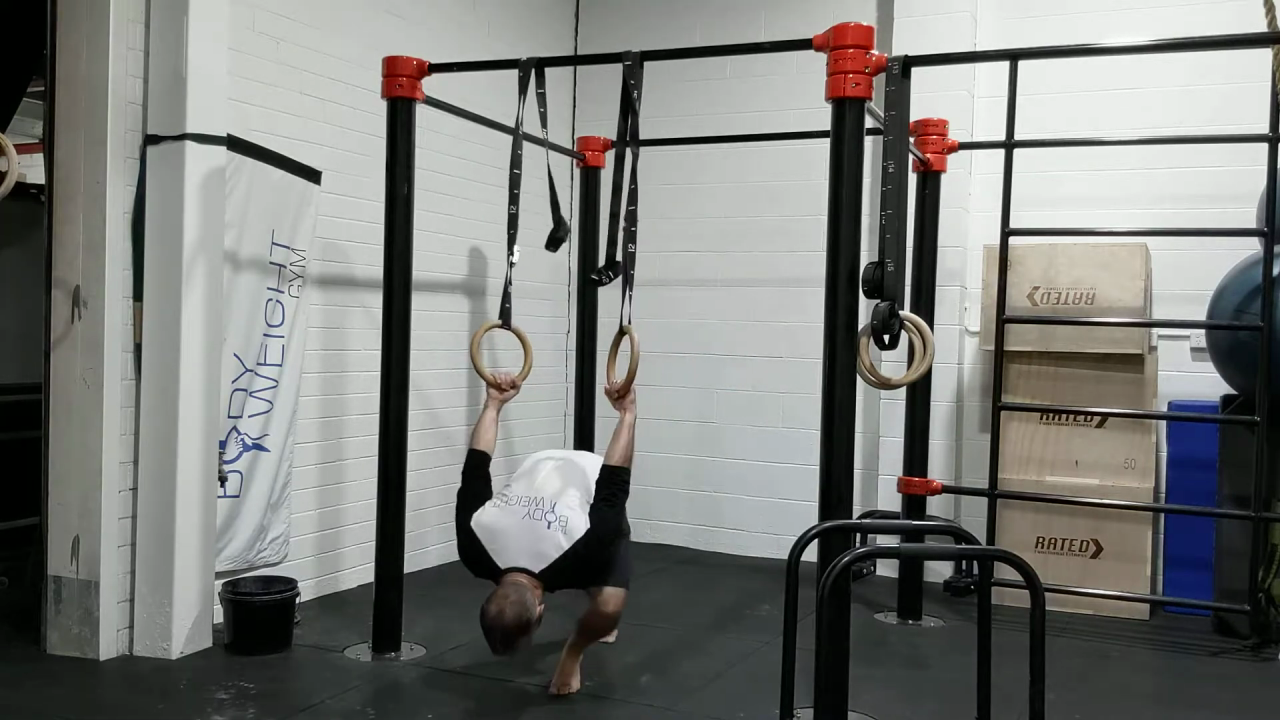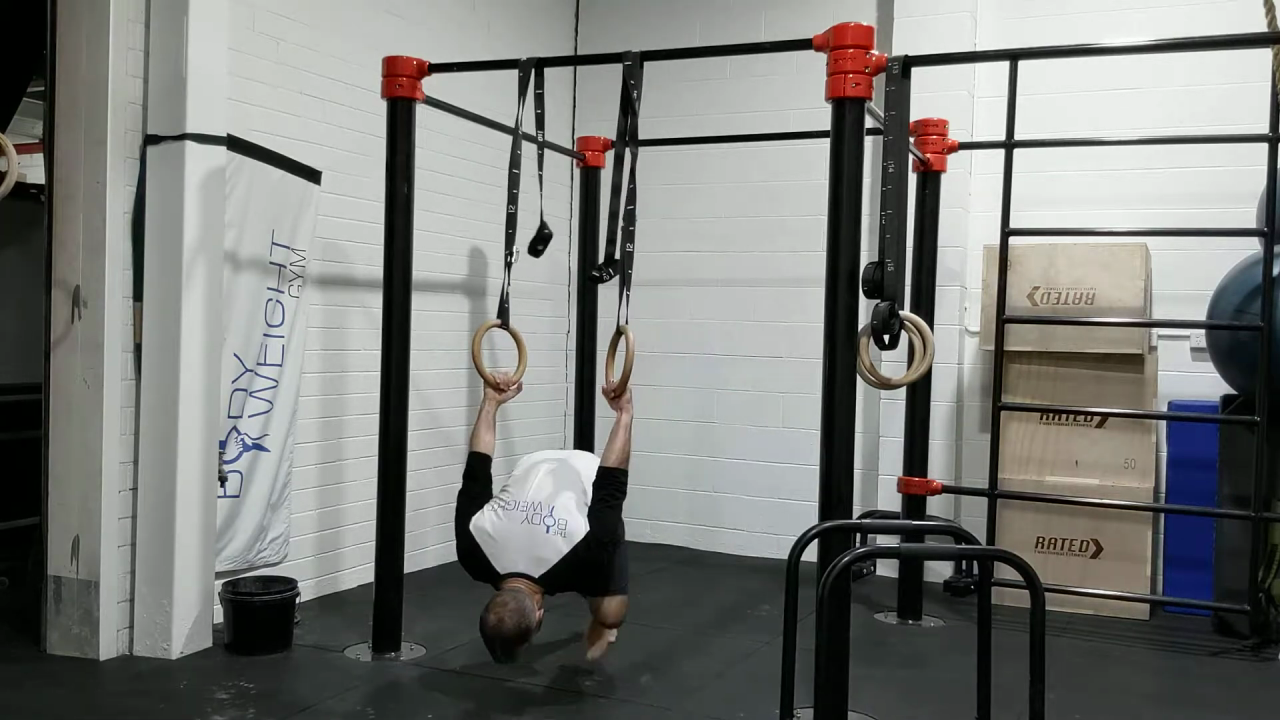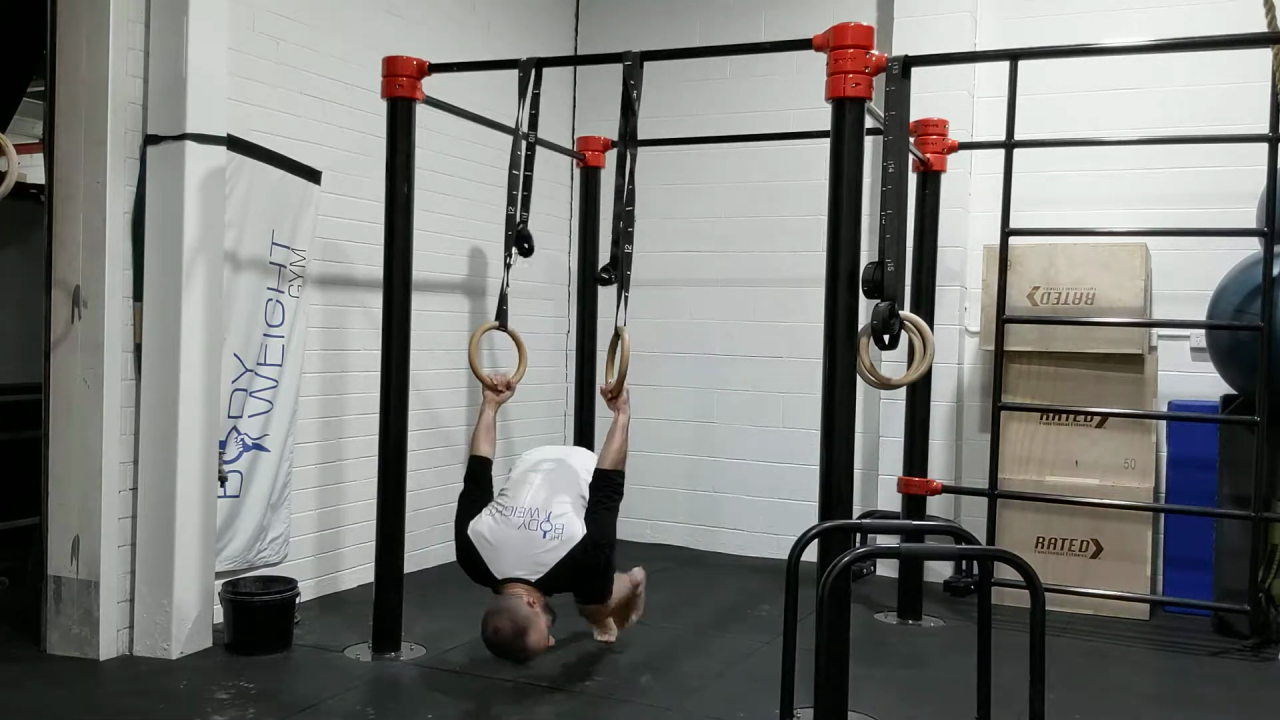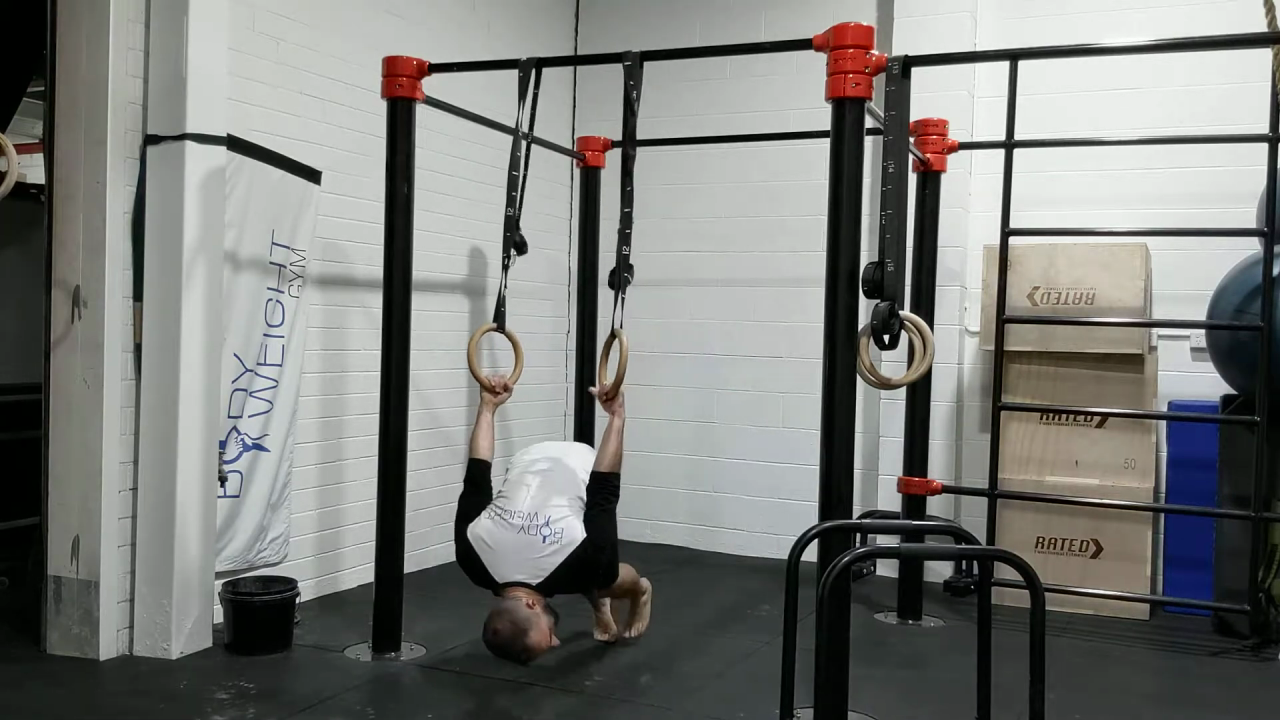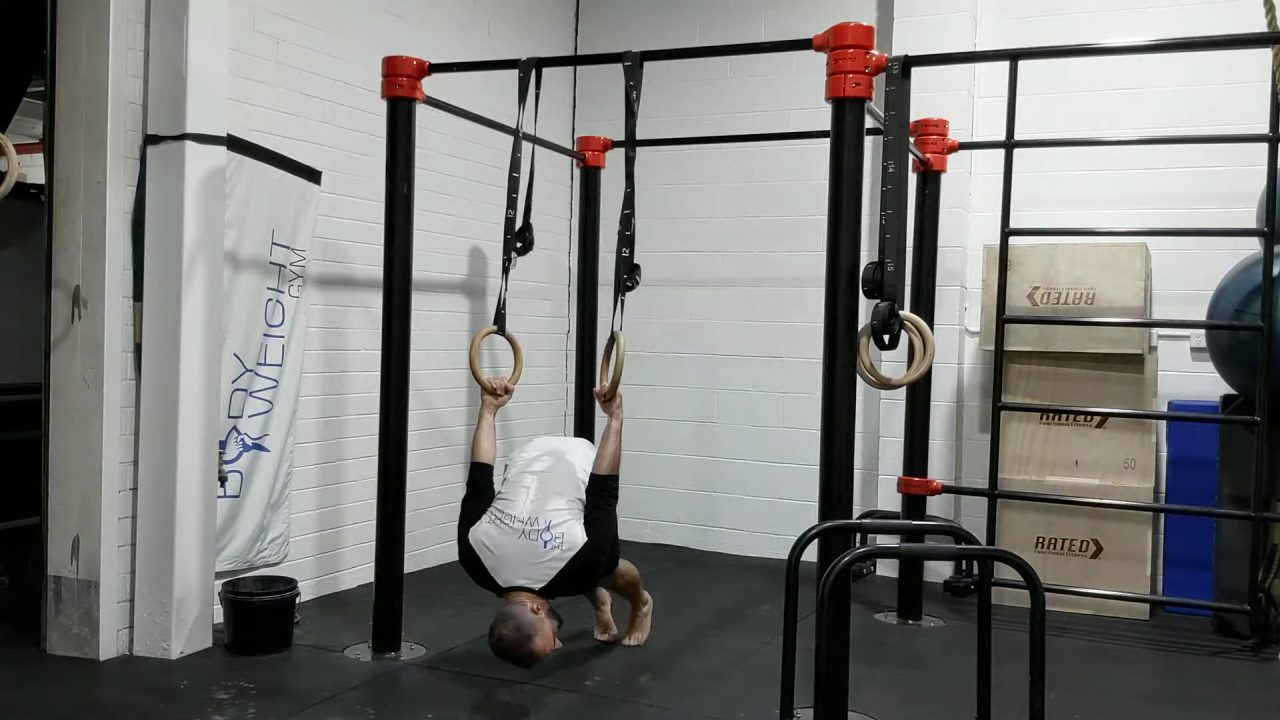
dt=0.2s
person 1, frame 1
left shoulder: (568, 557)
right shoulder: (477, 552)
left elbow: (614, 490)
right elbow: (475, 473)
left wrist: (627, 413)
right wrist: (493, 403)
left hip: (593, 477)
left knee: (609, 605)
left ankle: (573, 655)
person 1, frame 2
right shoulder: (475, 555)
left elbow: (611, 488)
right elbow: (475, 477)
left wrist: (624, 414)
right wrist: (490, 403)
left hip: (588, 479)
left knee: (610, 614)
left ankle: (598, 626)
person 1, frame 3
right shoulder: (475, 557)
left elbow: (608, 489)
right elbow: (476, 480)
left wrist: (622, 414)
right wrist: (489, 405)
left hip: (585, 473)
left knee: (597, 609)
left ankle: (633, 582)
person 1, frame 4
right shoulder: (475, 559)
left elbow: (604, 491)
right elbow: (476, 482)
left wrist: (617, 417)
right wrist: (487, 407)
left hip: (580, 466)
left knee: (602, 584)
left ankle: (640, 590)
right ankle: (600, 607)
person 1, frame 5
right shoulder: (478, 561)
left elbow: (604, 493)
right elbow: (479, 484)
left wrist: (615, 418)
right wrist: (488, 410)
left hip: (579, 460)
right hip: (531, 457)
left knee: (605, 572)
left ankle: (641, 604)
right ankle: (599, 602)
